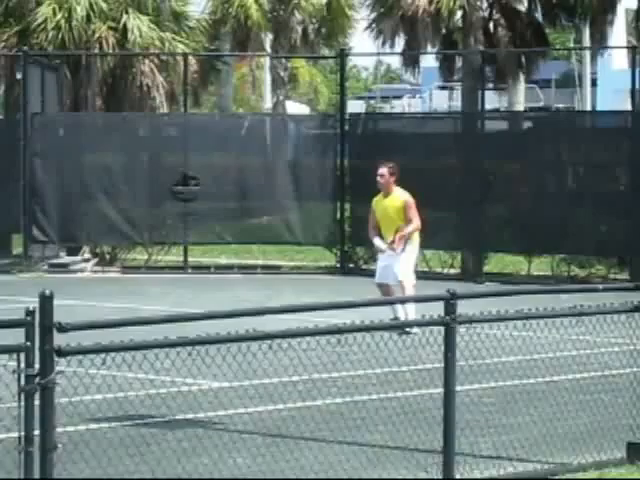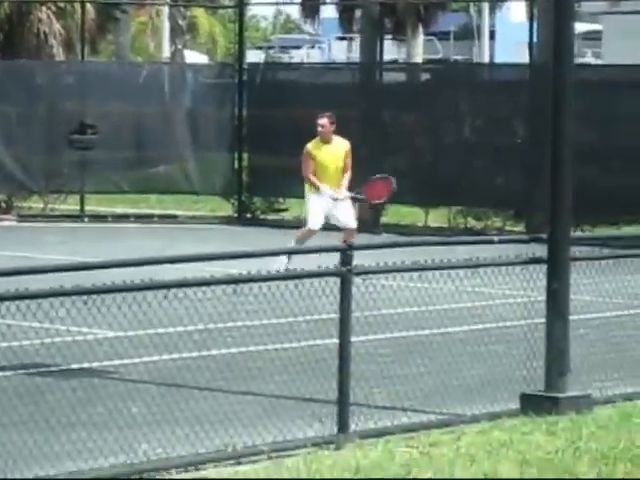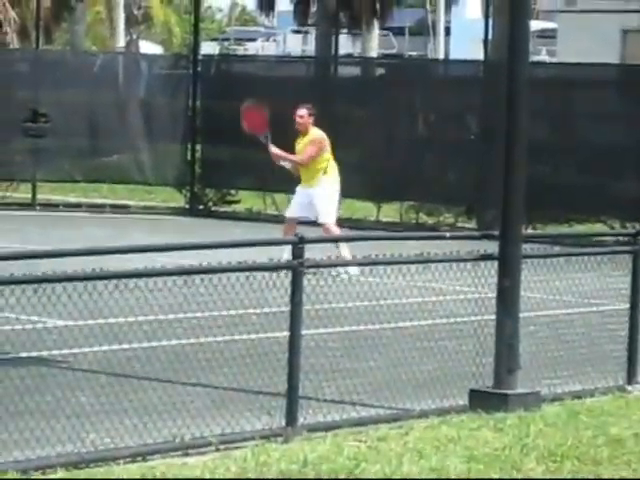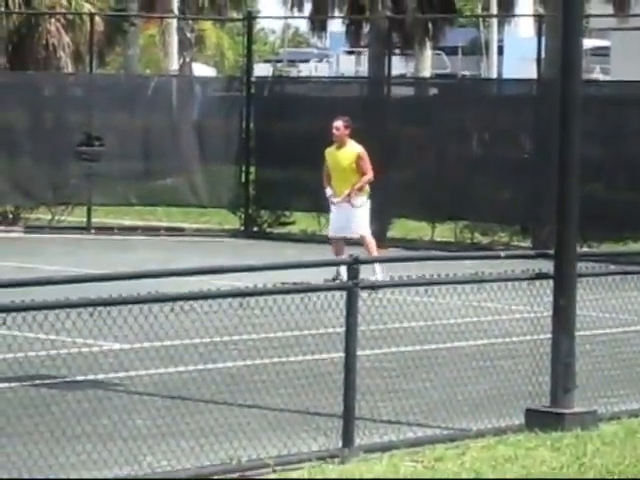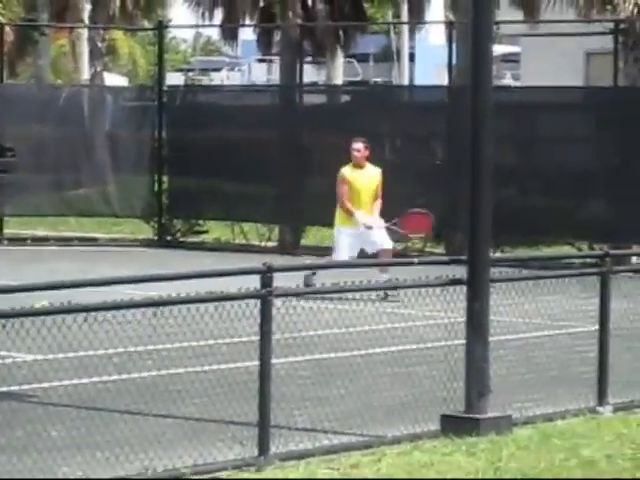
dt=1s
person 1, frame 1
left shoulder: (405, 199)
right shoulder: (376, 201)
left elbow: (416, 224)
right elbow: (372, 227)
left wrist: (402, 234)
right wrist: (377, 241)
left hip: (406, 246)
right hip: (388, 248)
left knee: (404, 279)
right knee: (381, 282)
left ankle: (410, 321)
right ankle: (399, 314)
person 1, frame 2
left shoulder: (345, 145)
right shoulder: (311, 148)
left elbow: (347, 171)
right elbow: (308, 176)
left wrist: (343, 189)
right wrist: (324, 190)
left hip: (337, 192)
right hip: (317, 193)
left knee: (351, 228)
right knee: (312, 228)
right ankle: (288, 255)
person 1, frame 3
left shoulder: (318, 137)
right shoulder: (299, 140)
left elbow: (303, 161)
right elbow: (297, 167)
left wrist: (279, 153)
right wrist: (282, 161)
left hip: (326, 184)
right hip: (307, 185)
left knee: (327, 223)
right knee: (290, 219)
left ankle: (347, 260)
person 1, frame 4
left shoulder: (357, 151)
right shoulder: (329, 152)
left elbow: (369, 175)
right elbow: (326, 175)
left wrist: (355, 190)
right wrist: (328, 189)
left hip: (356, 199)
right hip: (338, 199)
left knee: (363, 233)
right knee: (335, 237)
left ankle: (377, 271)
right ankle: (341, 274)
person 1, frame 5
left shoulder: (376, 172)
right shoulder: (345, 174)
left elbow: (378, 199)
right elbow: (343, 202)
left wrist: (375, 217)
right wrist: (359, 217)
left hip: (369, 220)
right hip: (347, 222)
left knee: (386, 249)
right knee: (339, 258)
right ankle: (311, 275)
